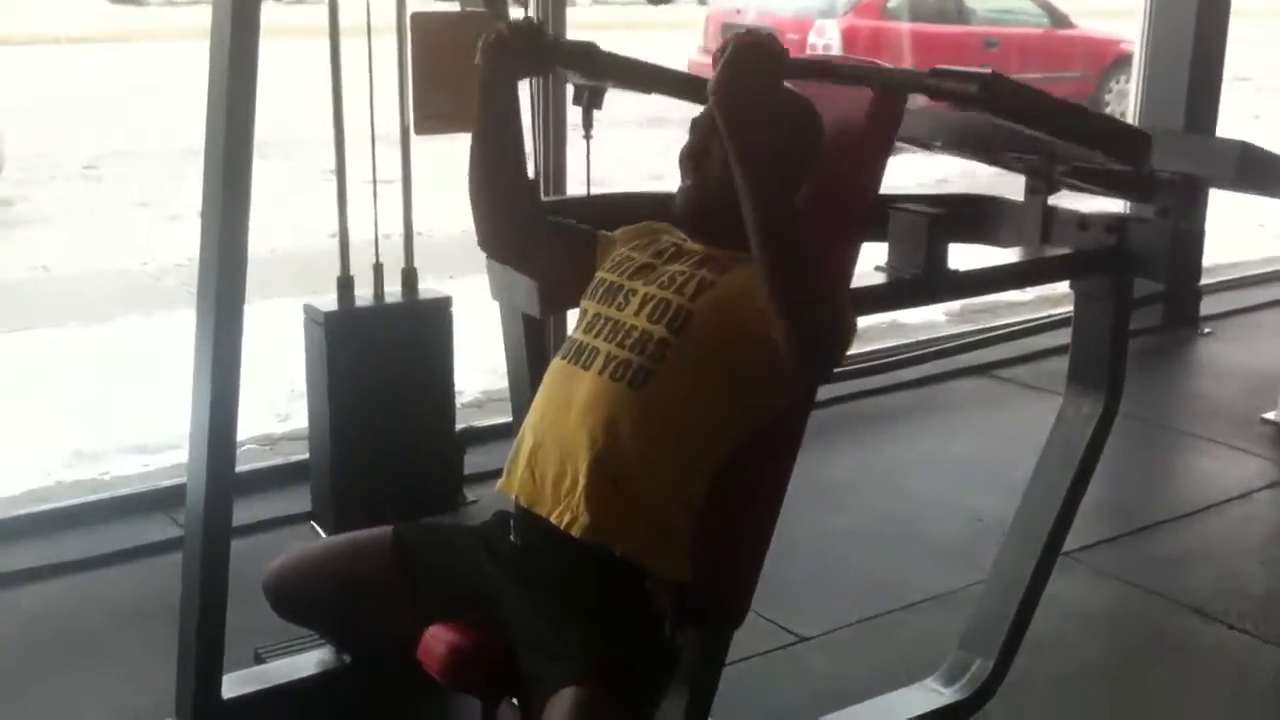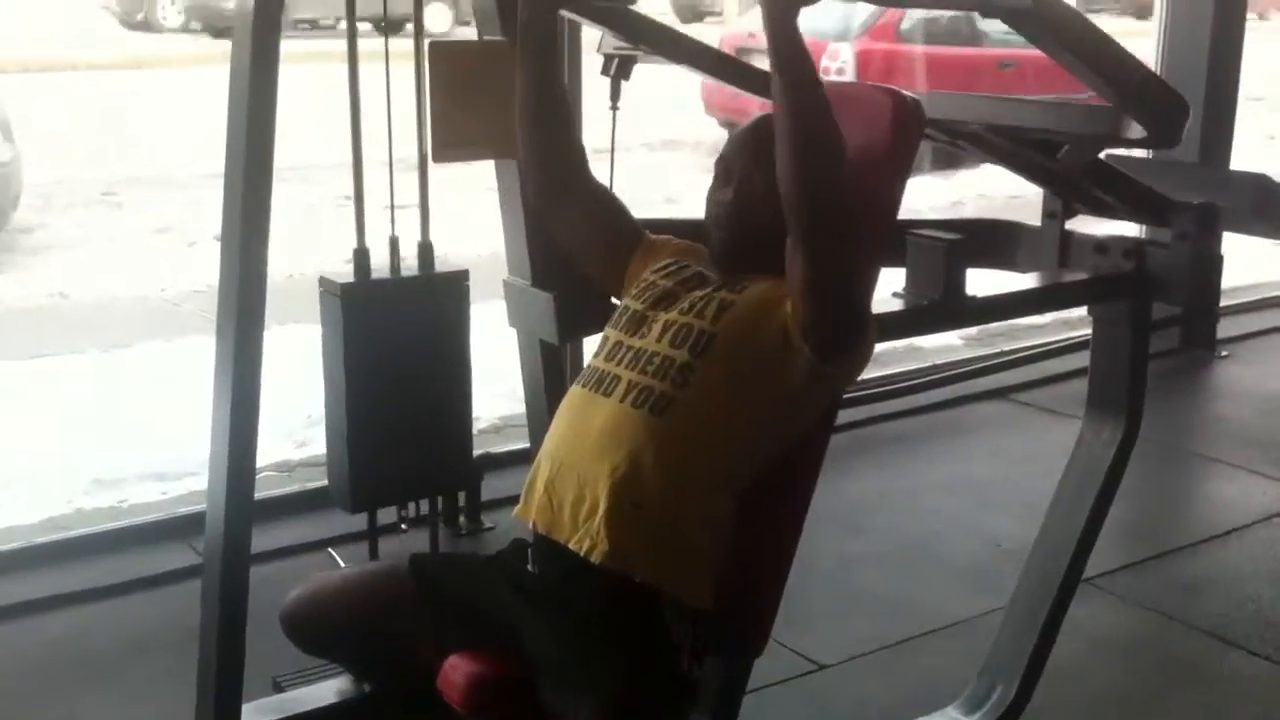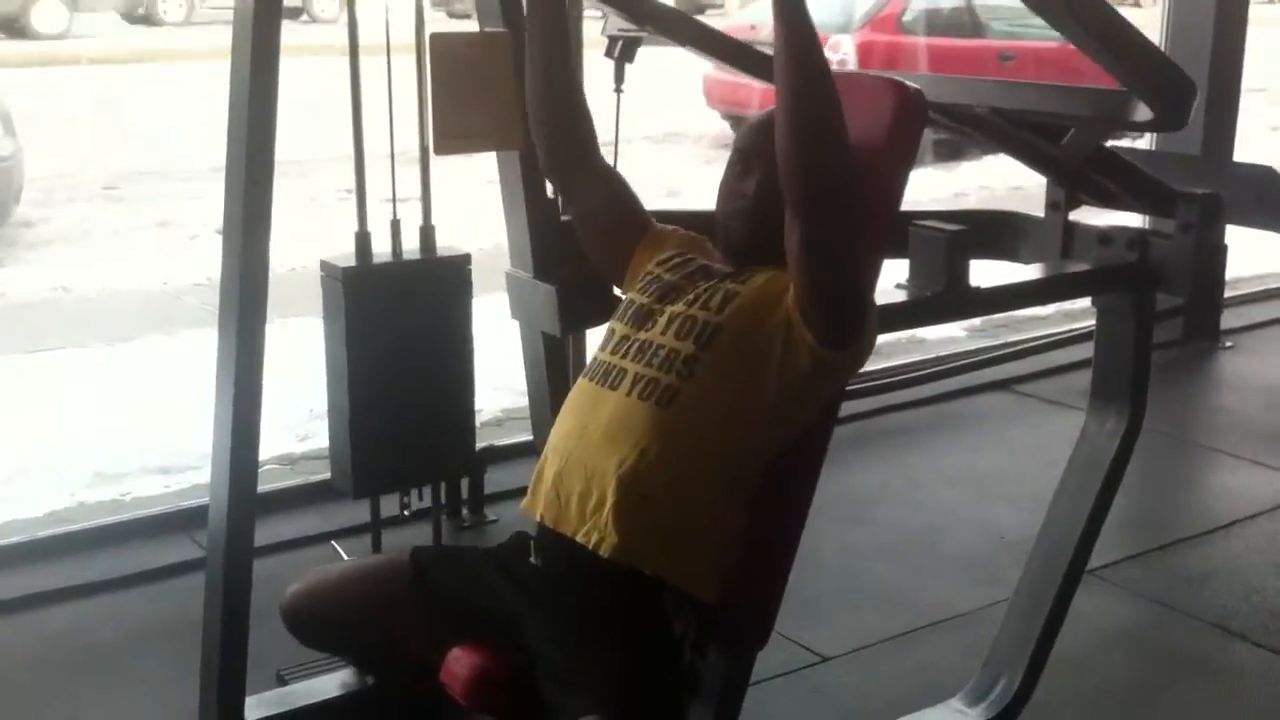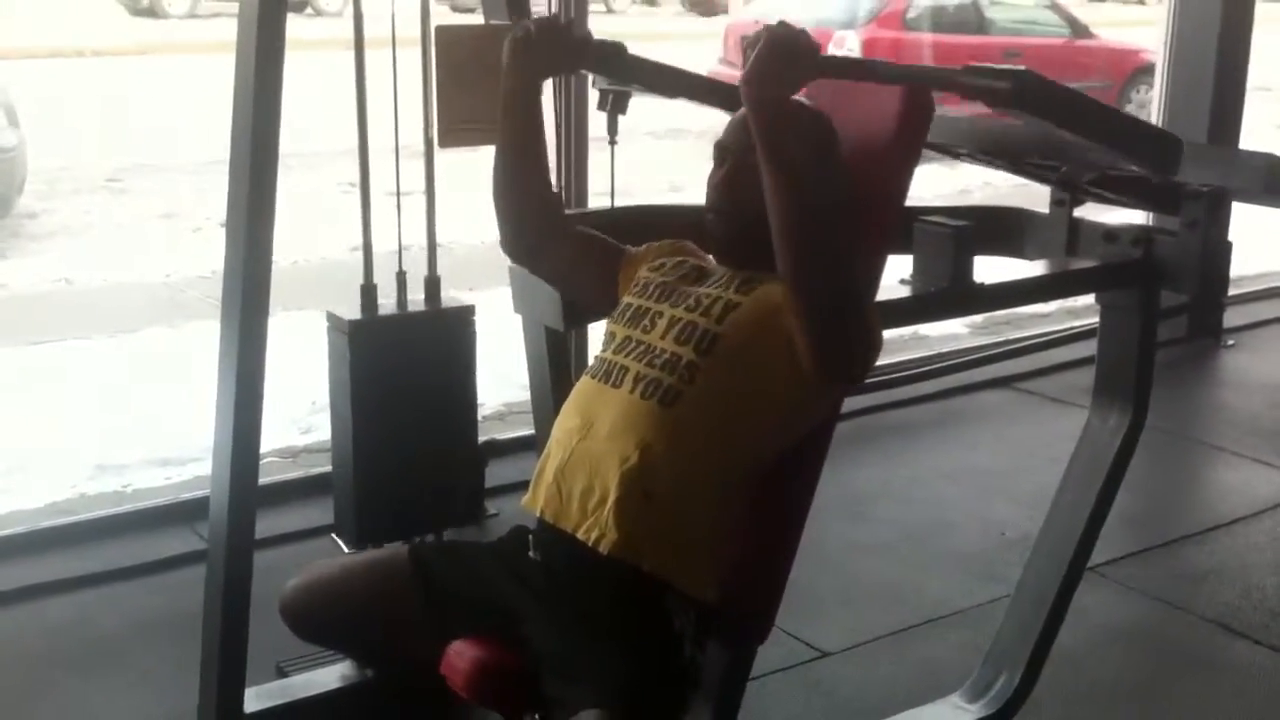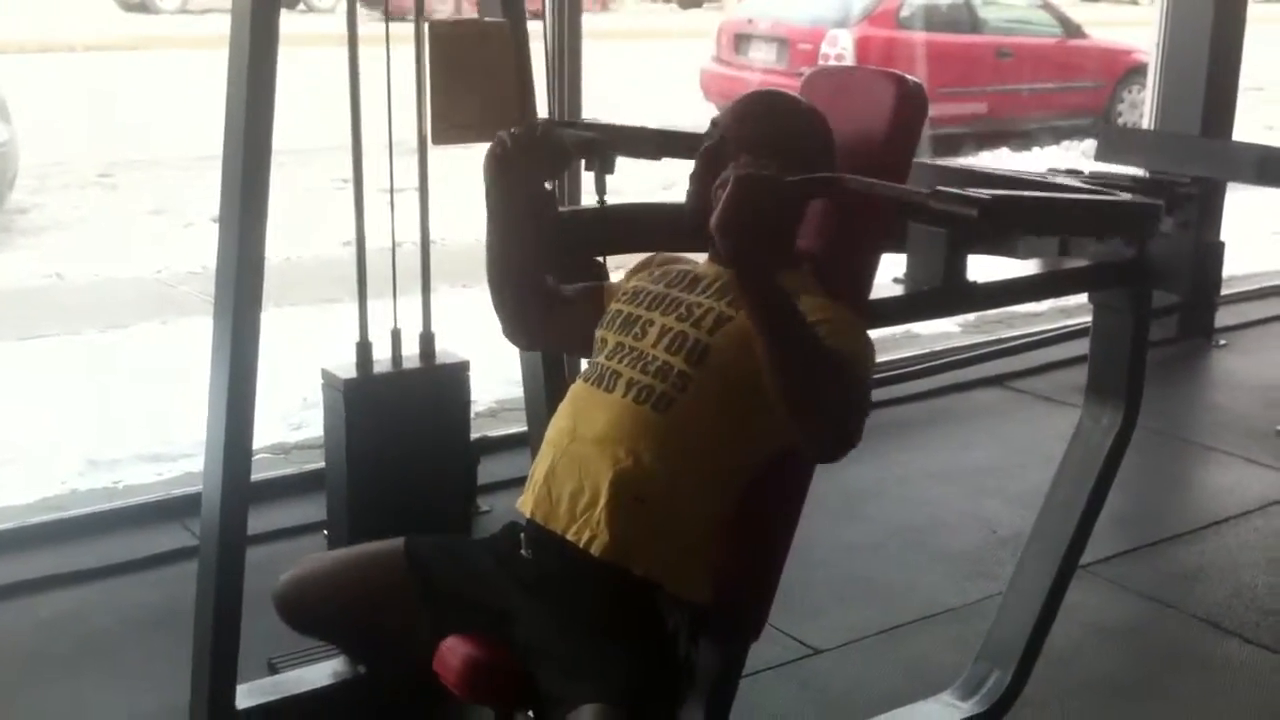
dt=0.5s
person 1, frame 1
left shoulder: (770, 291)
right shoulder: (640, 243)
left elbow: (812, 339)
right elbow: (509, 235)
left wrist: (743, 116)
right wrist: (498, 83)
left hip: (617, 582)
right hip: (514, 536)
right knee: (292, 582)
person 1, frame 2
left shoulder: (802, 320)
right shoulder: (661, 268)
left elbow: (822, 219)
right elbow: (556, 187)
left hip: (635, 609)
right hip: (529, 563)
right knee: (309, 614)
person 1, frame 3
left shoulder: (811, 315)
right shoulder: (666, 260)
left elbow: (823, 199)
right elbow: (569, 161)
left hip: (640, 604)
right hip: (534, 557)
right knee: (310, 606)
person 1, frame 4
left shoulder: (800, 317)
right shoulder: (664, 266)
left elbow: (831, 312)
right elbow: (532, 235)
left wrist: (770, 110)
right wrist: (523, 81)
left hip: (641, 601)
right hip: (535, 552)
right knee: (309, 602)
person 1, frame 5
left shoulder: (812, 316)
right shoulder: (658, 272)
left elbow: (832, 431)
right elbow: (530, 320)
left wrist: (750, 264)
right wrist: (510, 191)
left hip: (634, 600)
right hip: (526, 549)
right knee: (305, 594)
